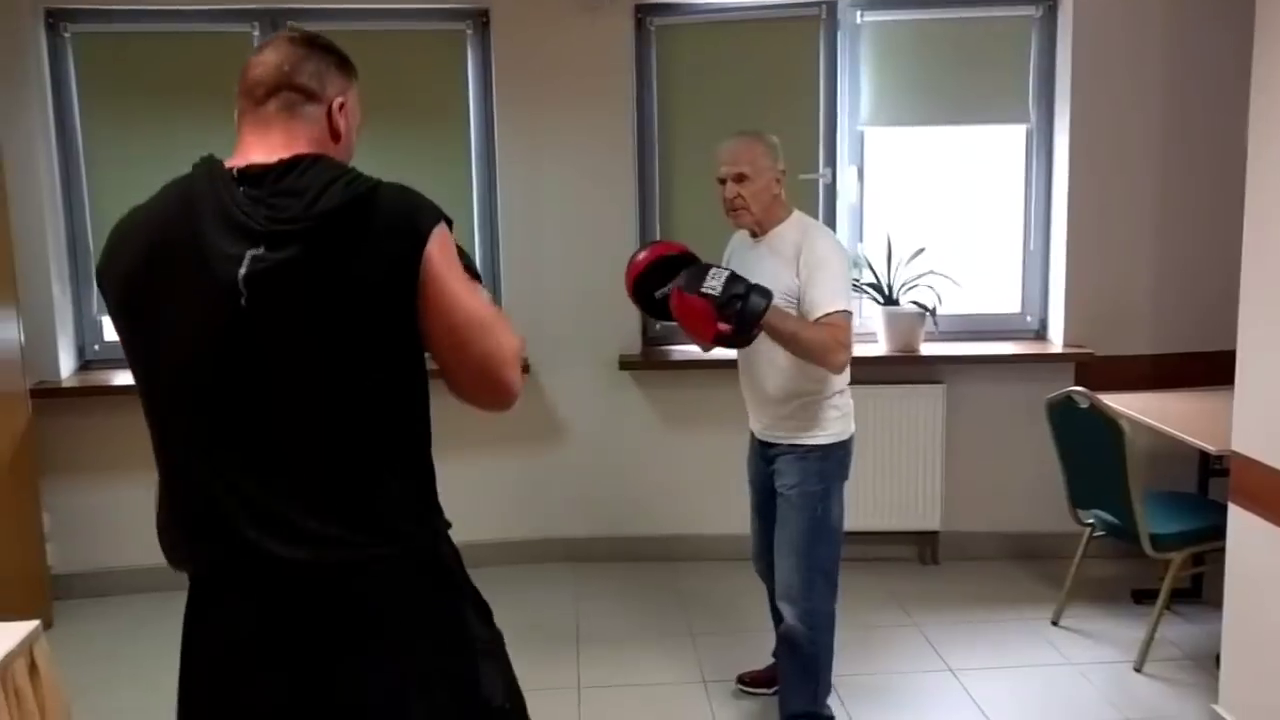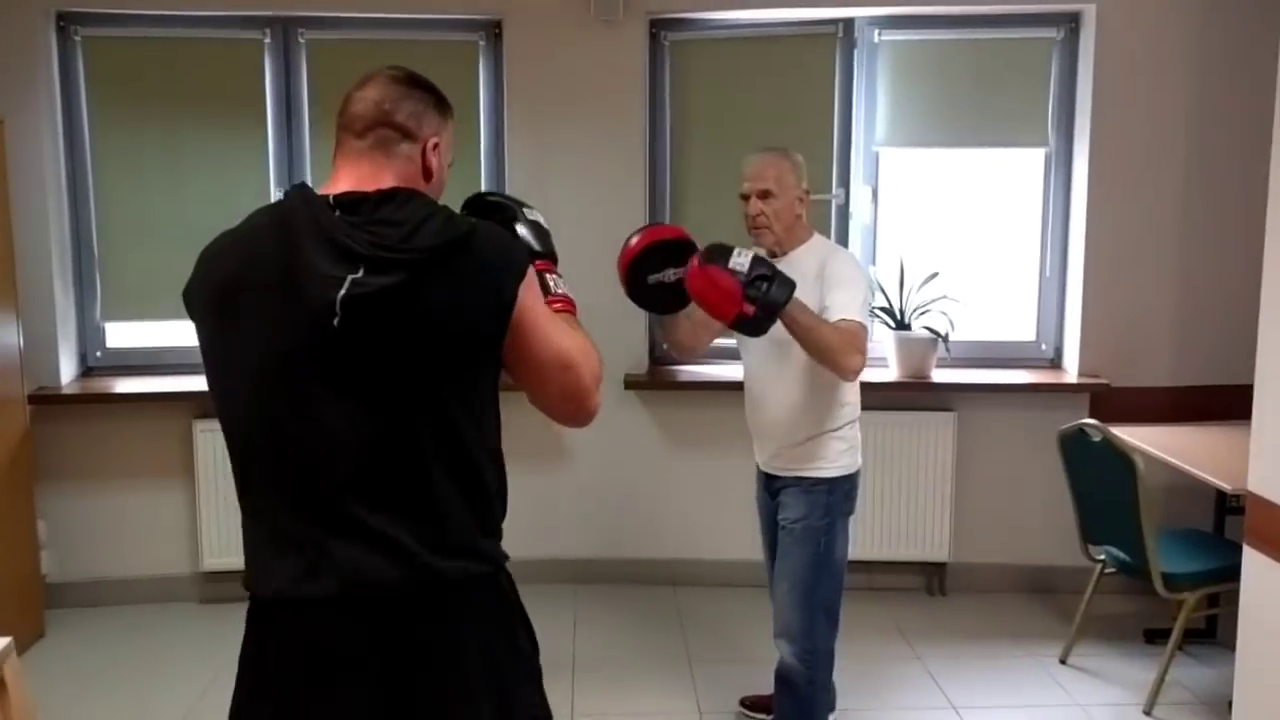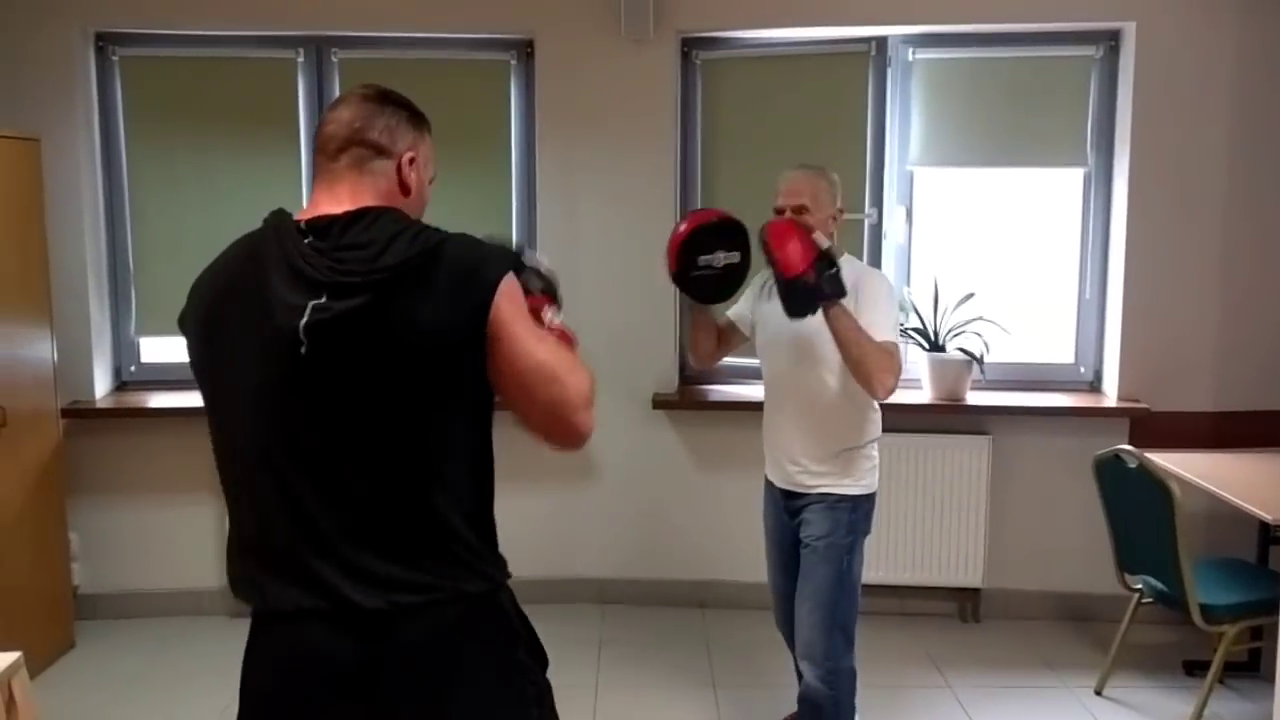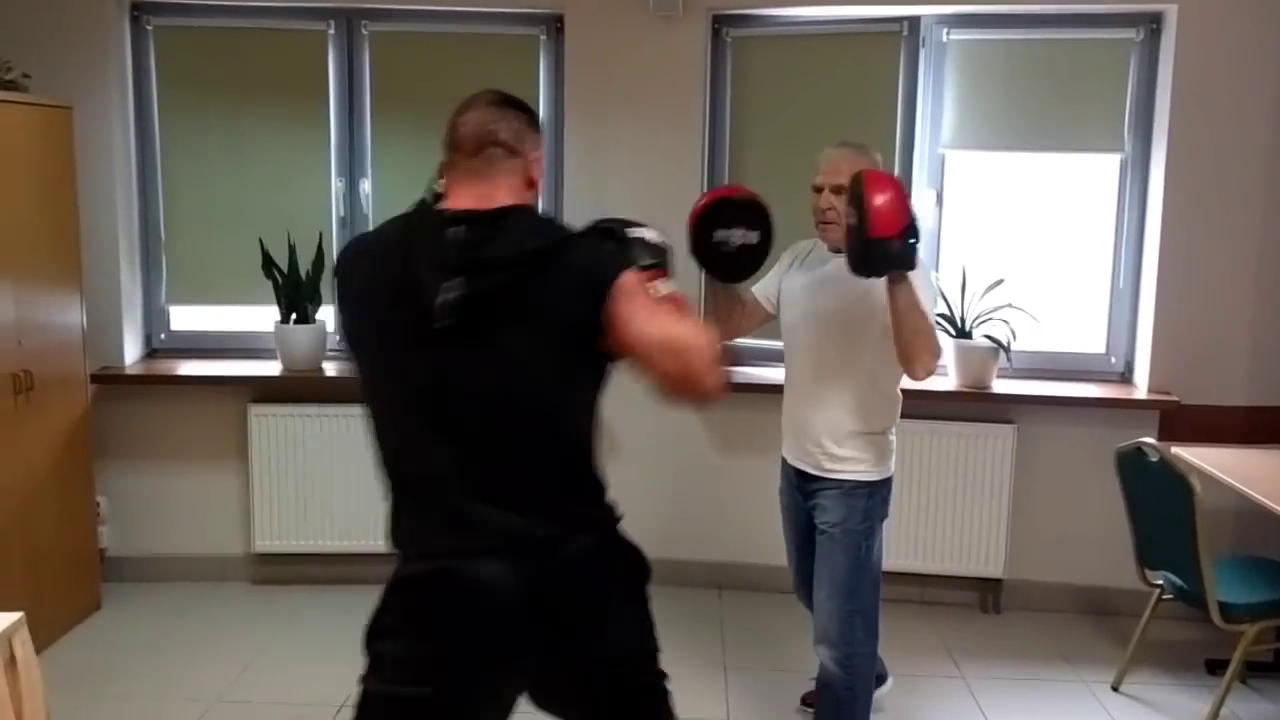
dt=0.4s
person 1, frame 1
left shoulder: (137, 240)
right shoulder: (396, 224)
right elbow: (498, 380)
right wrist: (447, 264)
left hip: (237, 602)
right hip: (392, 590)
person 1, frame 2
left shoulder: (227, 265)
right shoulder: (485, 258)
right elbow: (579, 400)
right wrist: (538, 266)
left hip: (300, 627)
right hip: (455, 617)
person 1, frame 3
left shoulder: (219, 288)
right shoulder: (463, 275)
right elbow: (570, 420)
right wrist: (540, 309)
left hip: (299, 644)
right hip: (452, 633)
person 1, frame 4
left shoulder: (368, 266)
right shoulder: (585, 269)
right elbow: (702, 376)
right wrist: (659, 291)
left hip: (447, 583)
right hip: (579, 567)
person 2, frame 1
left shoulder: (816, 246)
right shoulder: (739, 247)
left elbow: (833, 352)
left wrist: (758, 310)
left hip: (813, 442)
right hip: (766, 437)
left knee: (803, 581)
right knee: (772, 567)
right ankle: (795, 663)
person 2, frame 2
left shoulder: (836, 267)
right shoulder: (748, 267)
left elbow: (849, 361)
right elbow: (692, 338)
left wrist: (783, 301)
left hip: (819, 475)
right hip: (770, 466)
left knee: (802, 616)
right knee: (789, 602)
person 2, frame 3
left shoulder: (868, 287)
right shoulder: (769, 280)
left elbow: (881, 383)
right elbow: (705, 354)
left wrist: (832, 303)
left hip: (838, 492)
right hip: (781, 485)
left knee: (823, 638)
right knee: (794, 621)
person 2, frame 4
left shoulder: (897, 275)
right shoulder: (796, 260)
left elbow: (922, 364)
right elbow: (733, 324)
left wrist: (897, 275)
left hip: (853, 478)
right hip: (797, 465)
left knee: (839, 619)
right knee: (815, 596)
